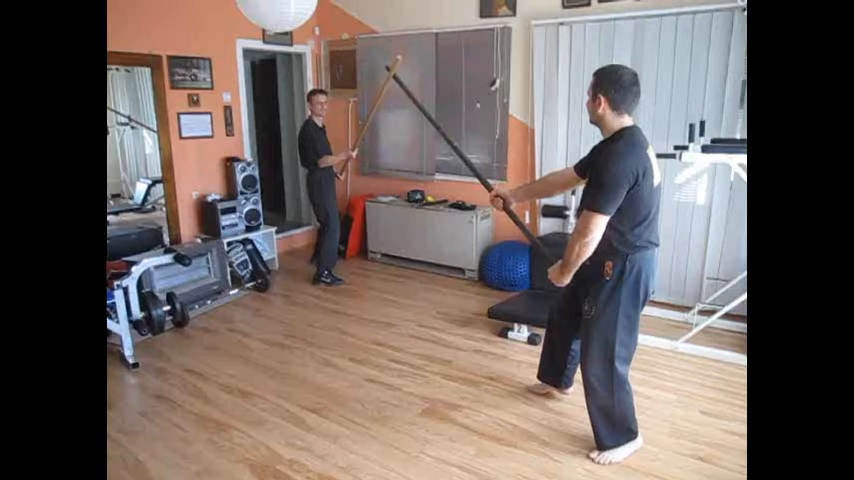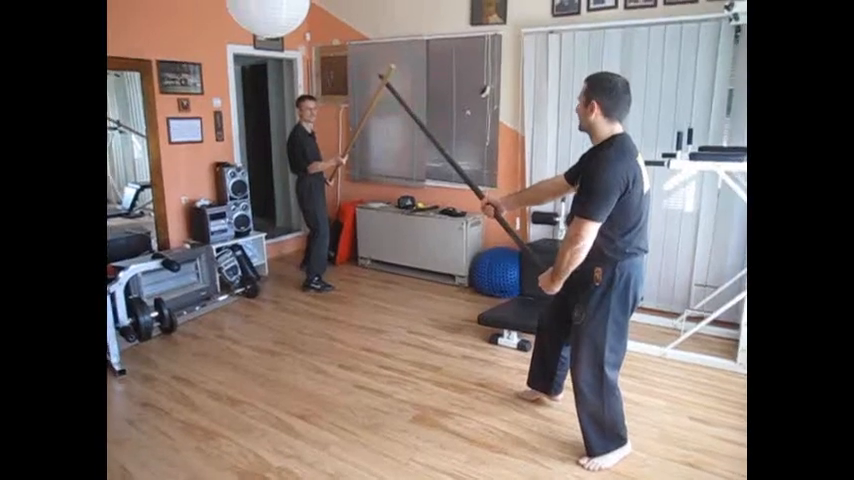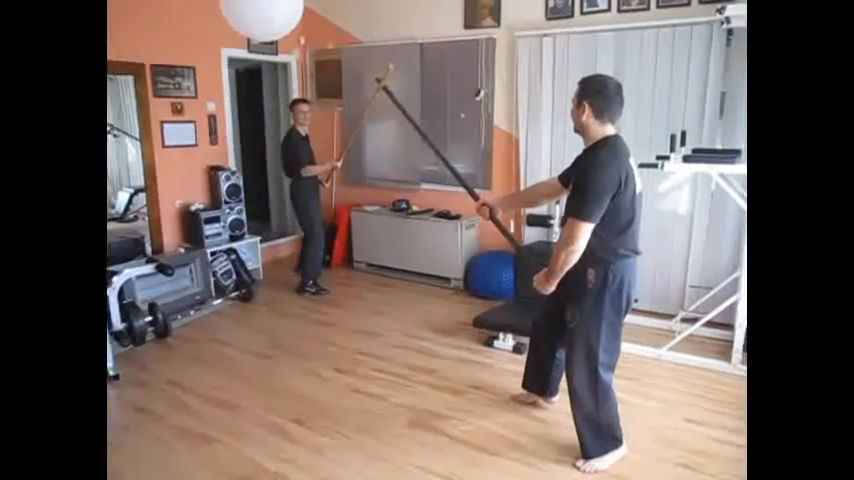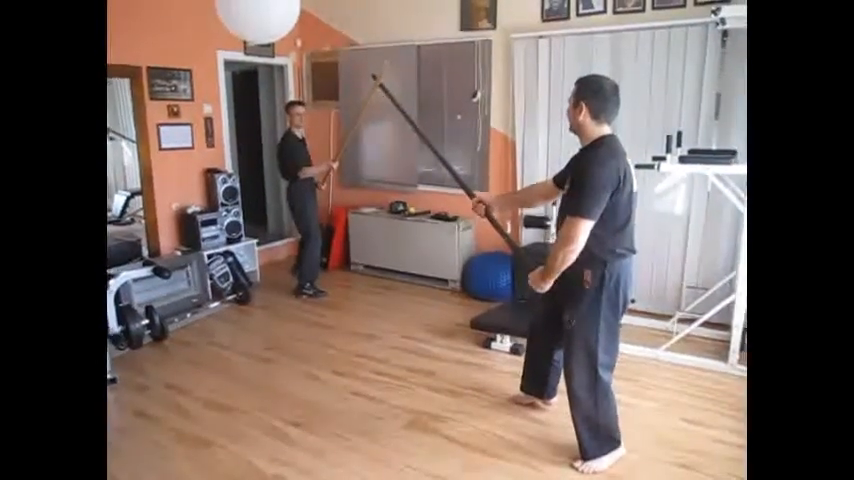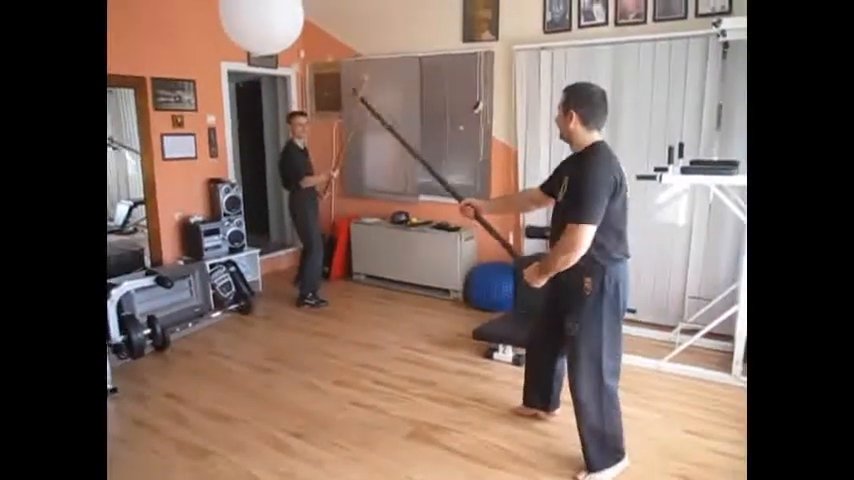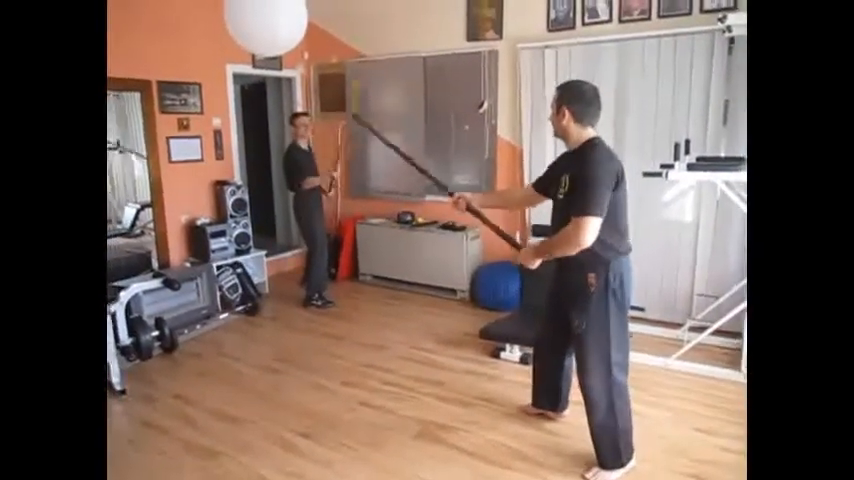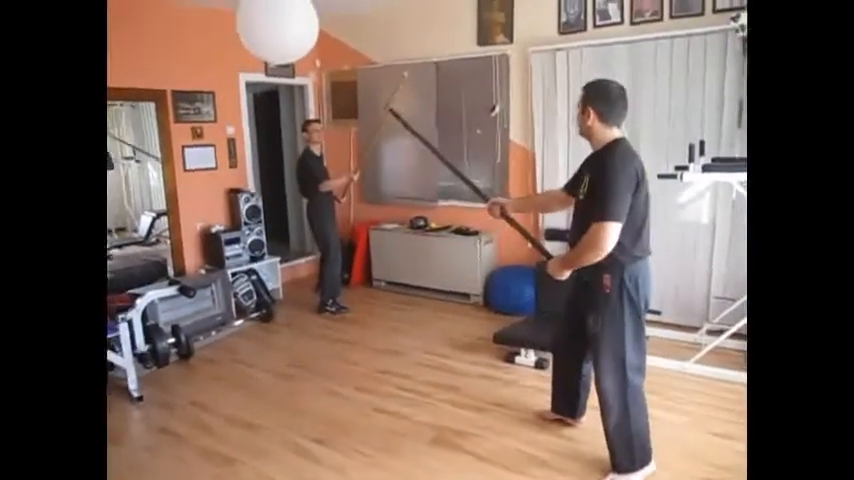
dt=0.7s
person 1, frame 1
left shoulder: (619, 156)
right shoulder: (621, 144)
left elbow: (589, 230)
right elbow: (566, 178)
left wrist: (564, 270)
right wrist: (516, 195)
left hip: (623, 267)
right hip: (608, 259)
left knee: (602, 355)
right knee: (564, 316)
left ankle: (621, 437)
right ankle: (557, 379)
person 1, frame 2
left shoulder: (610, 163)
right shoulder: (608, 151)
left elbow: (579, 238)
right elbow: (556, 186)
left wrist: (555, 277)
right wrist: (507, 202)
left hip: (611, 273)
right hip: (598, 266)
left knee: (591, 361)
right knee: (553, 323)
left ankle: (610, 443)
right ankle: (546, 386)
person 1, frame 3
left shoulder: (602, 163)
right shoulder: (603, 152)
left elbow: (574, 239)
right elbow: (551, 188)
left wrist: (550, 277)
right wrist: (501, 203)
left hip: (604, 275)
right hip: (590, 268)
left knee: (587, 362)
right knee: (548, 326)
left ankle: (605, 445)
right ankle: (541, 389)
person 1, frame 4
left shoulder: (600, 162)
right shoulder: (594, 154)
left elbow: (573, 238)
right elbow: (547, 190)
left wrist: (546, 275)
right wrist: (496, 202)
left hip: (600, 275)
right hip: (584, 269)
left knee: (586, 363)
right knee: (545, 329)
left ankle: (603, 446)
right ankle: (539, 391)
person 1, frame 5
left shoulder: (597, 167)
right shoulder: (577, 162)
left elbow: (576, 243)
right elbow: (536, 197)
left wrist: (541, 271)
right wrist: (485, 205)
left hip: (597, 281)
right hip: (574, 277)
left knee: (590, 371)
right knee: (543, 340)
right ankle: (541, 402)
person 1, frame 6
left shoulder: (598, 161)
right shoulder: (569, 160)
left elbow: (582, 235)
right elbow: (528, 194)
left wrist: (536, 252)
right wrist: (476, 200)
left hip: (601, 276)
right hip: (573, 272)
left knee: (599, 368)
right knee: (551, 340)
right ankle: (550, 403)
person 1, frame 7
left shoulder: (618, 163)
right shoulder: (598, 160)
left elbow: (603, 240)
right elbow: (563, 197)
left wrist: (564, 264)
right wrist: (511, 204)
left hip: (618, 279)
right hip: (595, 275)
left knee: (617, 370)
right knee: (569, 343)
right ankle: (568, 408)
person 2, frame 1
left shoulder: (319, 127)
right shoulder: (309, 130)
right elbow: (320, 161)
left wrist: (333, 169)
right wrist: (344, 156)
left hip: (325, 179)
right hip: (318, 181)
left knee: (326, 222)
right knee: (332, 225)
left ankle: (318, 255)
right ankle: (323, 272)
person 2, frame 2
left shoulder: (309, 133)
right shoulder: (298, 135)
right elbow: (310, 167)
left wrist: (323, 175)
right wrist: (333, 162)
left hip: (314, 185)
right hip: (308, 186)
left knee: (316, 228)
right knee: (321, 231)
left ankle: (308, 261)
right ankle: (312, 279)
person 2, frame 3
left shoulder: (303, 136)
right shoulder: (292, 139)
right elbow: (303, 170)
left wrist: (318, 176)
right wrist: (328, 166)
left hip: (309, 188)
right hip: (302, 190)
left knee: (311, 232)
right knee: (316, 235)
left ankle: (303, 265)
right ankle: (308, 282)
person 2, frame 4
left shoulder: (299, 139)
right shoulder: (288, 142)
right elbow: (301, 172)
left wrist: (315, 178)
right wrist: (325, 167)
left hip: (306, 191)
right hip: (299, 192)
left knee: (308, 235)
right knee: (313, 237)
left ankle: (300, 268)
right ankle: (305, 285)
person 2, frame 5
left shoulder: (302, 149)
right shoulder: (290, 152)
right elbow: (302, 181)
left wrist: (317, 189)
right wrist: (325, 176)
left hip: (308, 201)
right hip: (301, 203)
left knee: (310, 245)
right knee: (315, 247)
left ankle: (302, 279)
right ankle: (307, 294)
person 2, frame 6
left shoulder: (308, 150)
right shoulder: (293, 153)
right elbow: (303, 183)
left wrist: (325, 186)
right wrist: (327, 176)
left hip: (314, 202)
right hip: (305, 204)
left knee: (316, 246)
right knee: (319, 248)
left ankle: (309, 281)
right ankle: (313, 295)
person 2, frame 7
left shoulder: (317, 156)
right shoulder: (307, 159)
right elbow: (321, 185)
left wrist: (334, 195)
right wrist: (346, 179)
left hip: (325, 208)
right hip: (318, 210)
left knee: (329, 252)
right knee: (333, 254)
left ankle: (323, 288)
right ankle: (328, 301)
